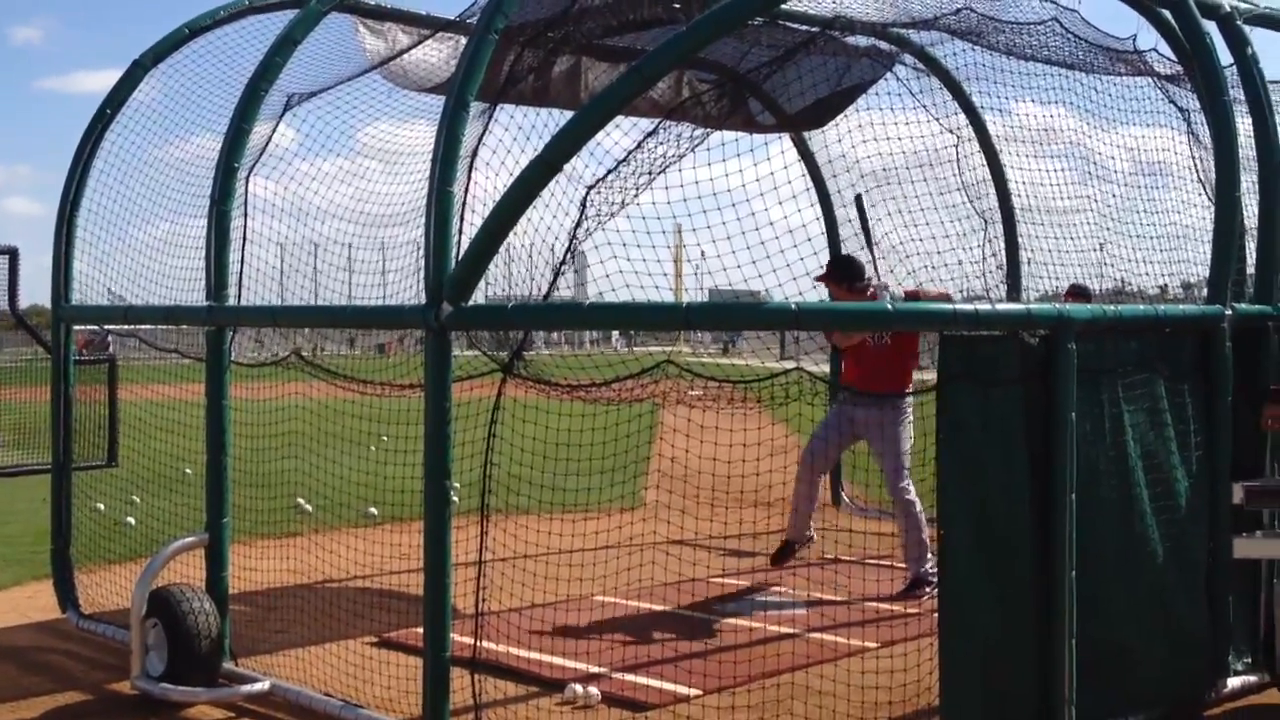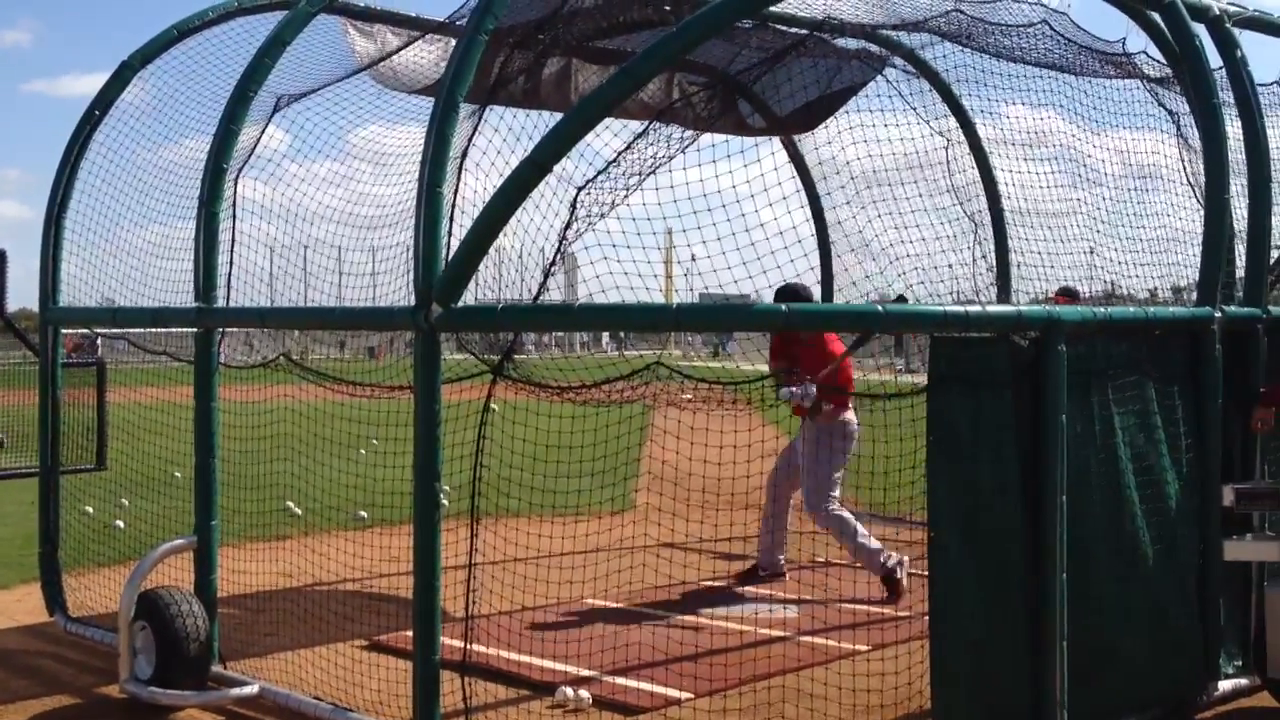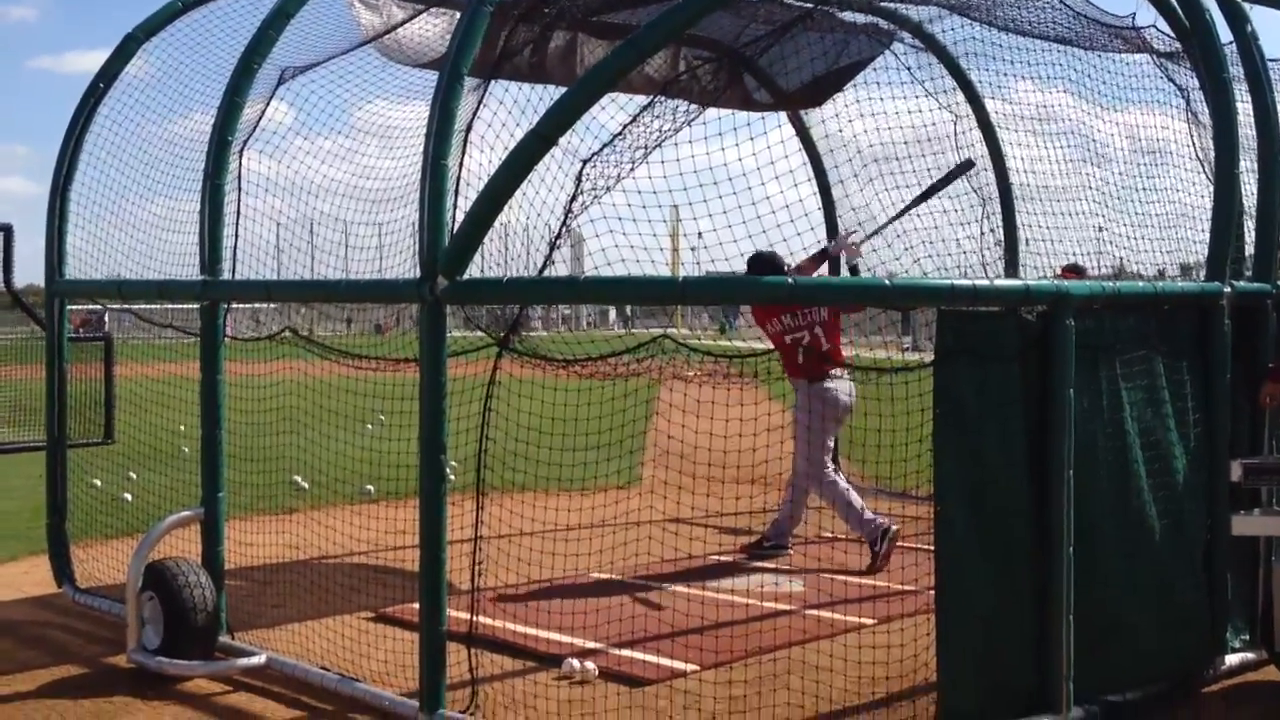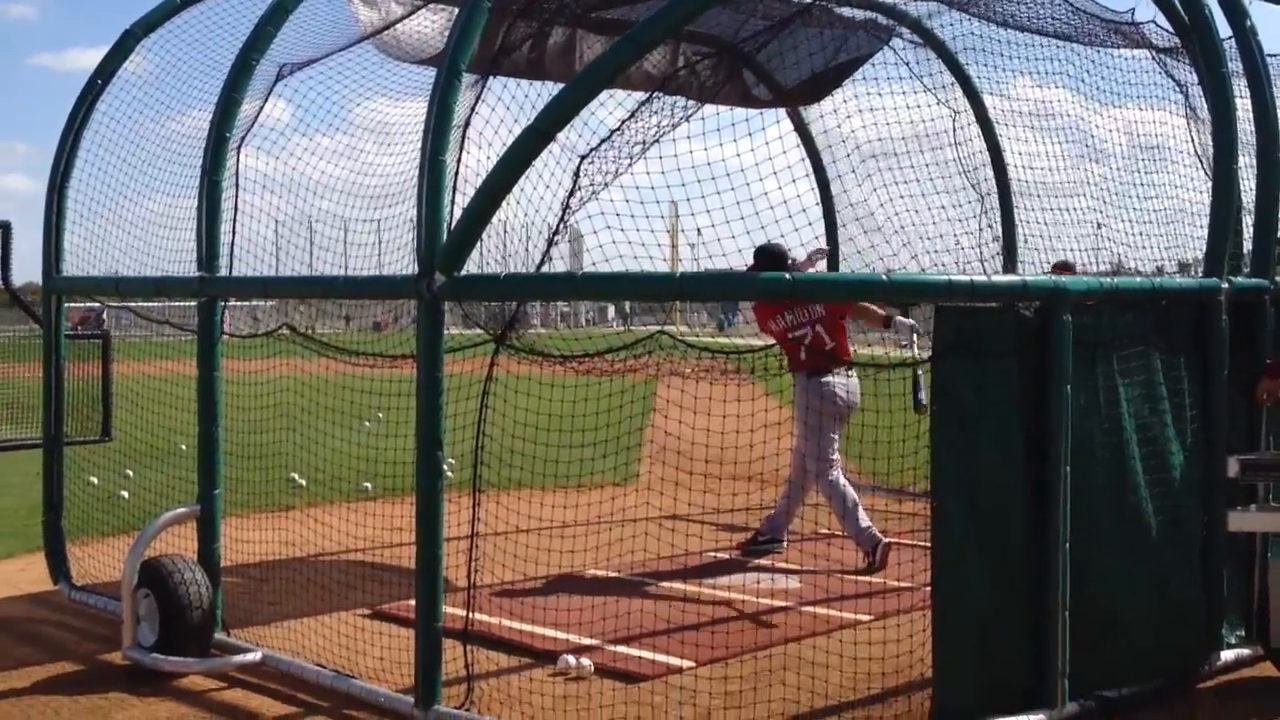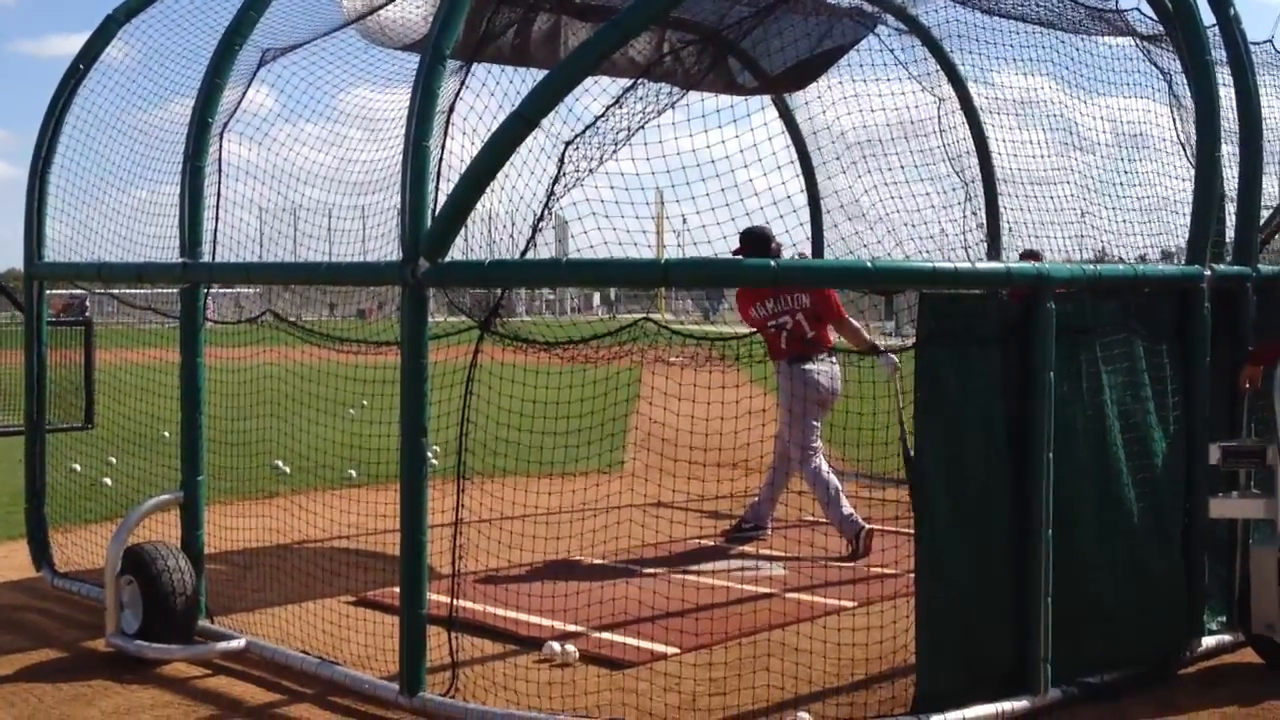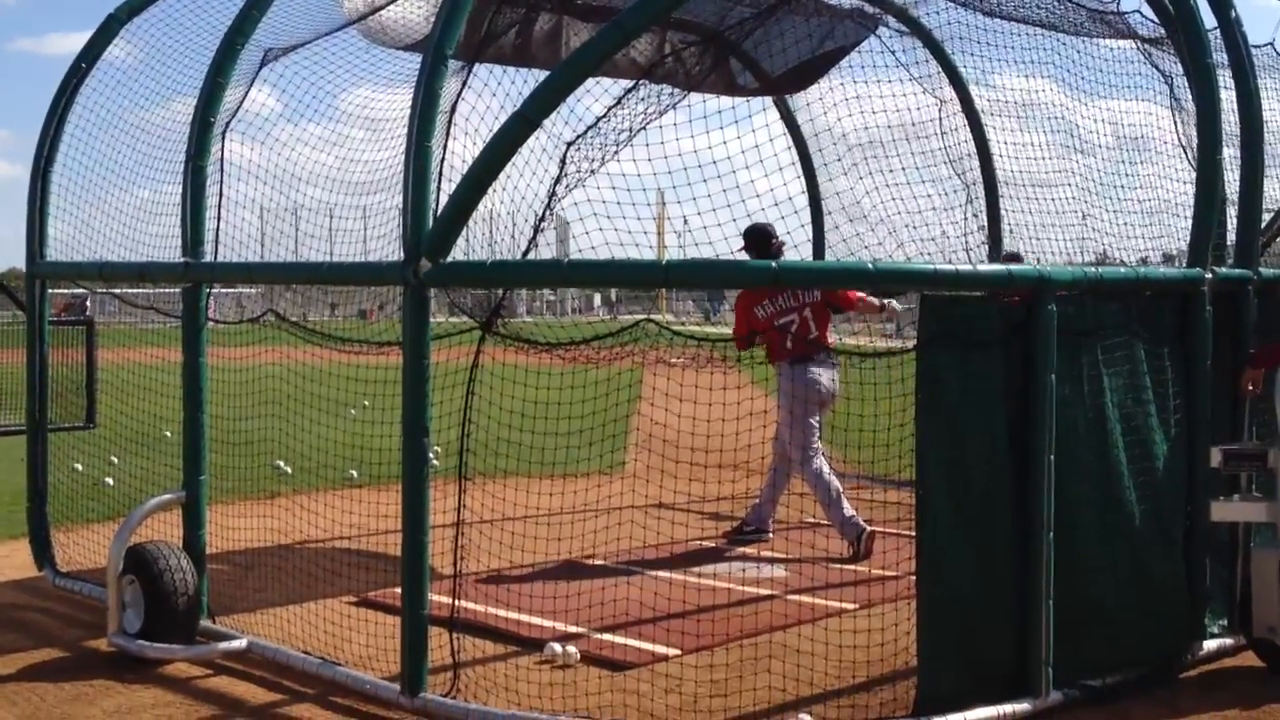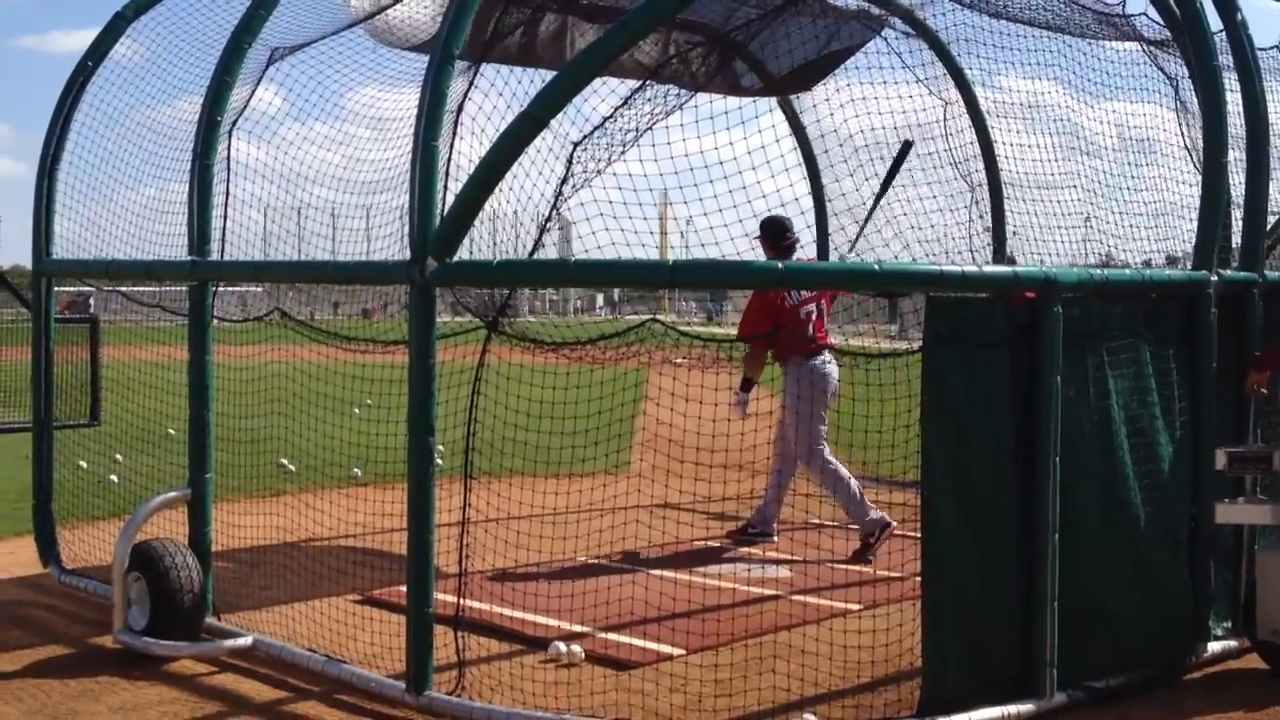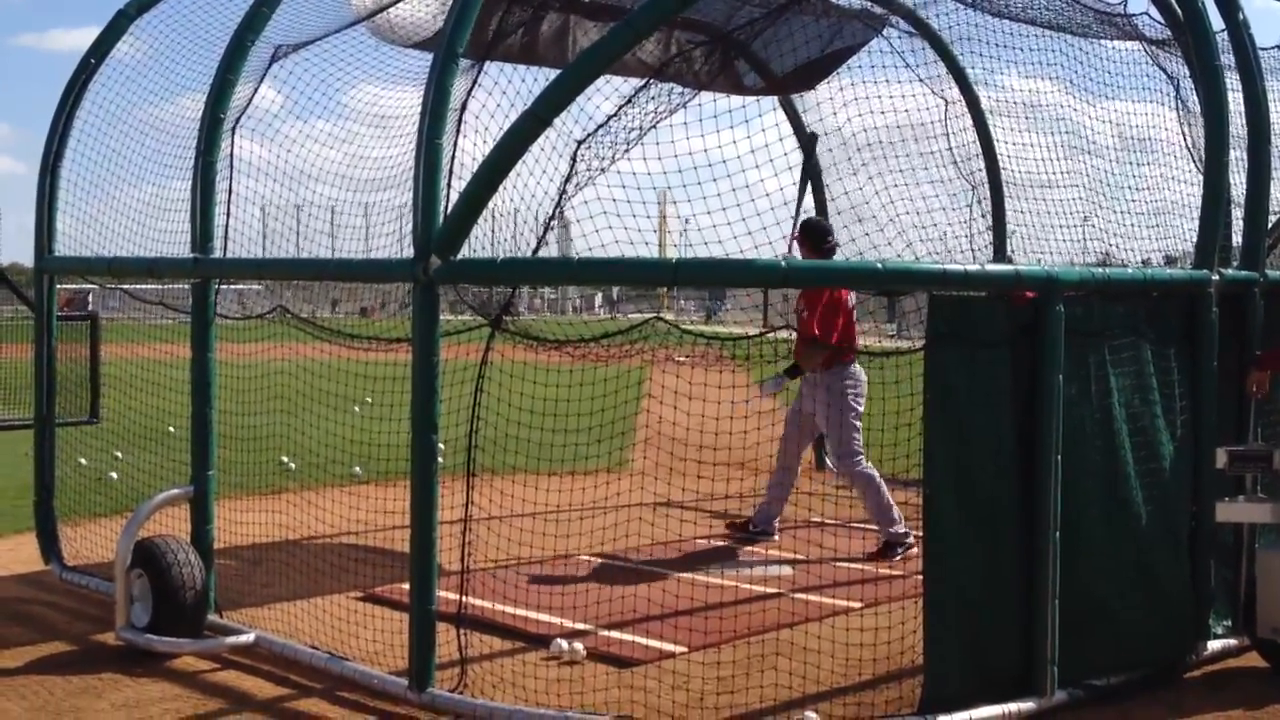
dt=0.3s
person 1, frame 1
left shoulder: (900, 304)
left elbow: (946, 300)
right elbow: (845, 338)
left wrist: (908, 299)
left hip: (892, 407)
right hip: (849, 403)
left knee: (900, 488)
right knee: (810, 462)
left ankle: (925, 574)
right ankle: (798, 534)
person 1, frame 2
left shoulder: (829, 353)
right shoulder: (786, 336)
left elbow: (827, 410)
right elbow: (779, 370)
right wrist: (793, 389)
left hip: (831, 426)
right hip: (812, 424)
left knee: (820, 504)
right knee: (778, 485)
left ankle: (887, 564)
right ankle: (771, 563)
person 1, frame 3
left shoulder: (763, 310)
left elbow: (791, 281)
left wrist: (827, 253)
right wrist: (851, 260)
left hip: (813, 391)
right hip: (840, 384)
left knee: (818, 472)
right knee: (805, 467)
left ankle: (875, 530)
right ankle: (776, 537)
person 1, frame 4
left shoulder: (764, 309)
right elbow: (858, 309)
left wrist: (801, 267)
right wrist: (893, 321)
left hip: (814, 389)
right hip: (845, 383)
left knee: (825, 470)
right knee: (805, 464)
left ankle: (871, 541)
right ankle: (773, 533)
person 1, frame 5
left shoulder: (746, 297)
right elbow: (841, 322)
right wrist: (876, 350)
left hip: (796, 375)
right hip: (828, 369)
left knee: (807, 457)
right knee: (785, 450)
left ankle: (853, 529)
right ankle: (757, 519)
person 1, frame 6
left shoulder: (748, 299)
left elbow: (743, 344)
right elbow: (856, 302)
right wrist: (885, 306)
left hip: (796, 376)
right hip: (824, 370)
left knee: (807, 459)
right knee: (784, 451)
left ankle: (854, 530)
right ankle: (758, 522)
person 1, frame 7
left shoulder: (768, 291)
left elbow: (758, 349)
right elbow: (831, 292)
left wrist: (745, 389)
left hip: (804, 372)
right hip: (819, 365)
left knee: (814, 456)
right knee: (785, 449)
left ankle: (873, 523)
right ankle: (763, 523)
person 1, frame 8
left shoulder: (826, 290)
left elbow: (820, 349)
left wrist: (786, 377)
left hip: (838, 381)
right hip: (816, 381)
left knee: (850, 461)
right knee: (788, 451)
left ankle: (899, 536)
right ankle: (764, 522)
